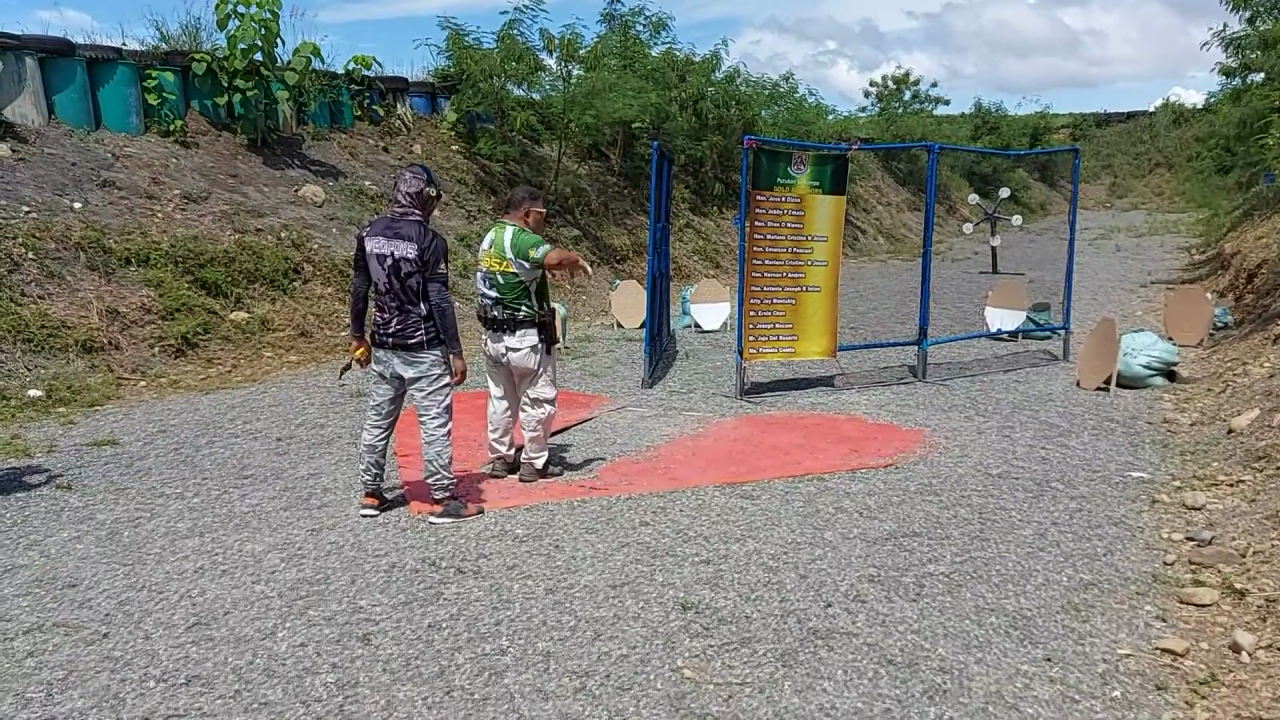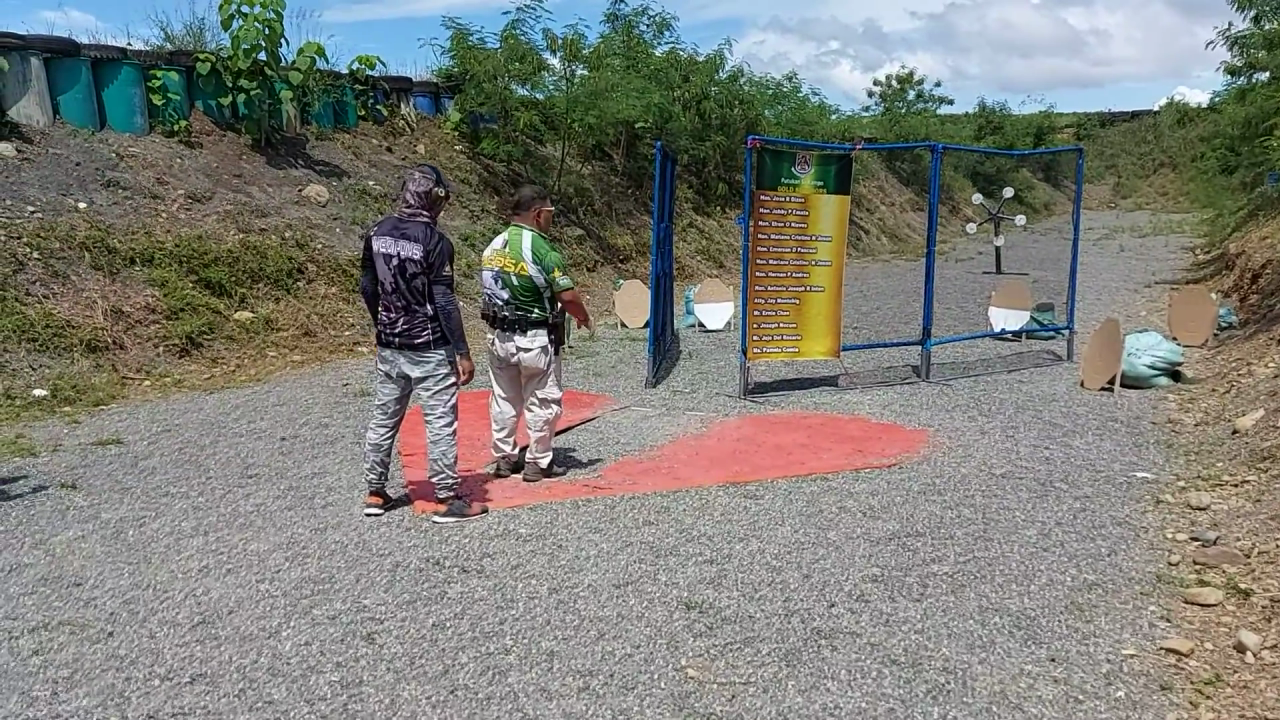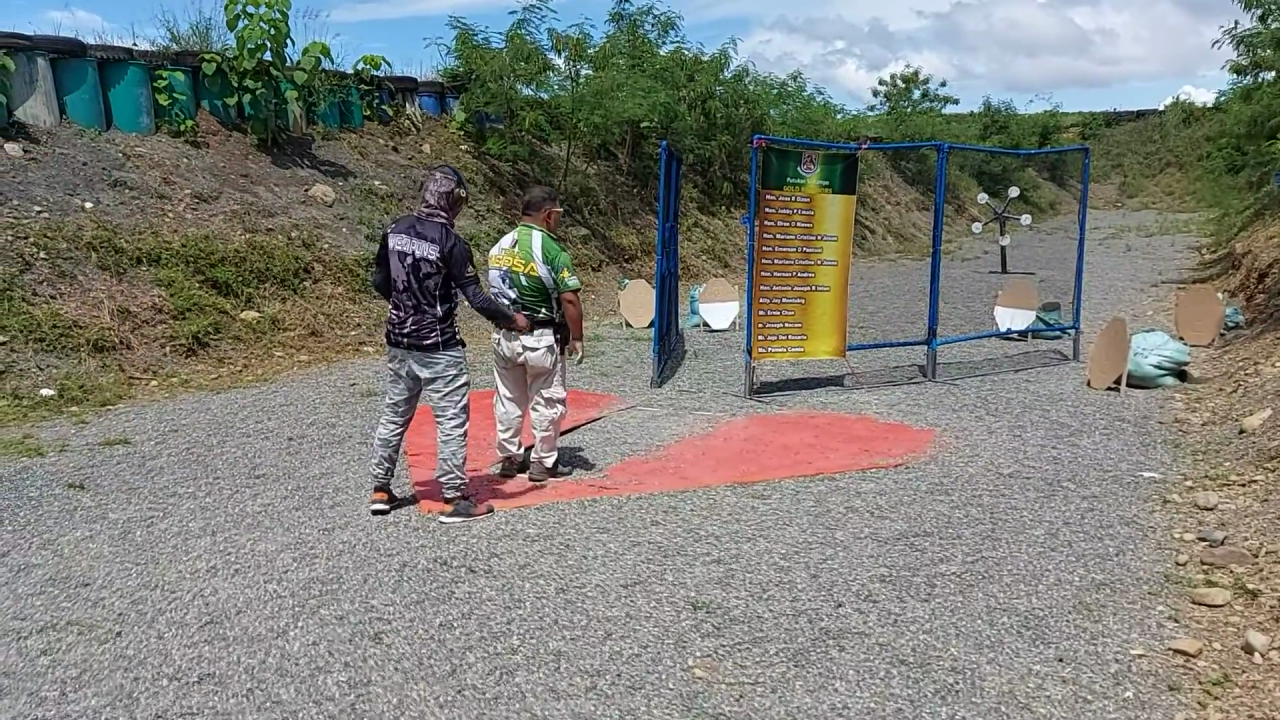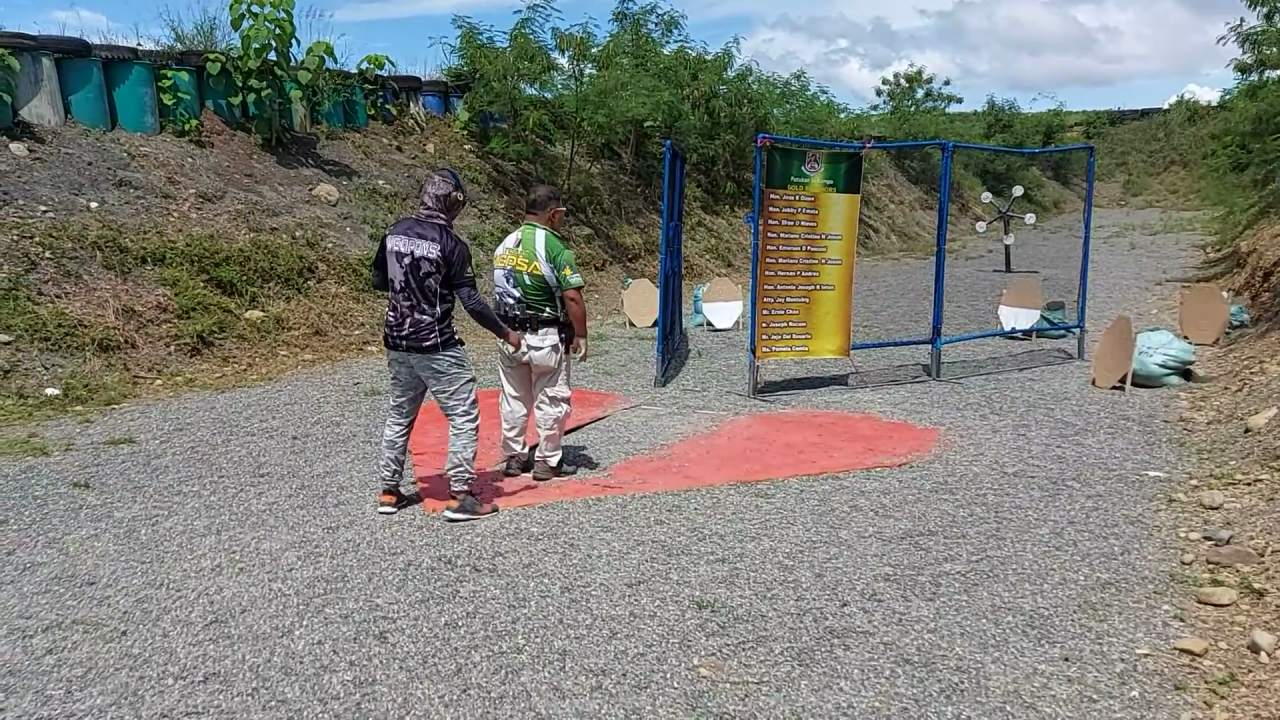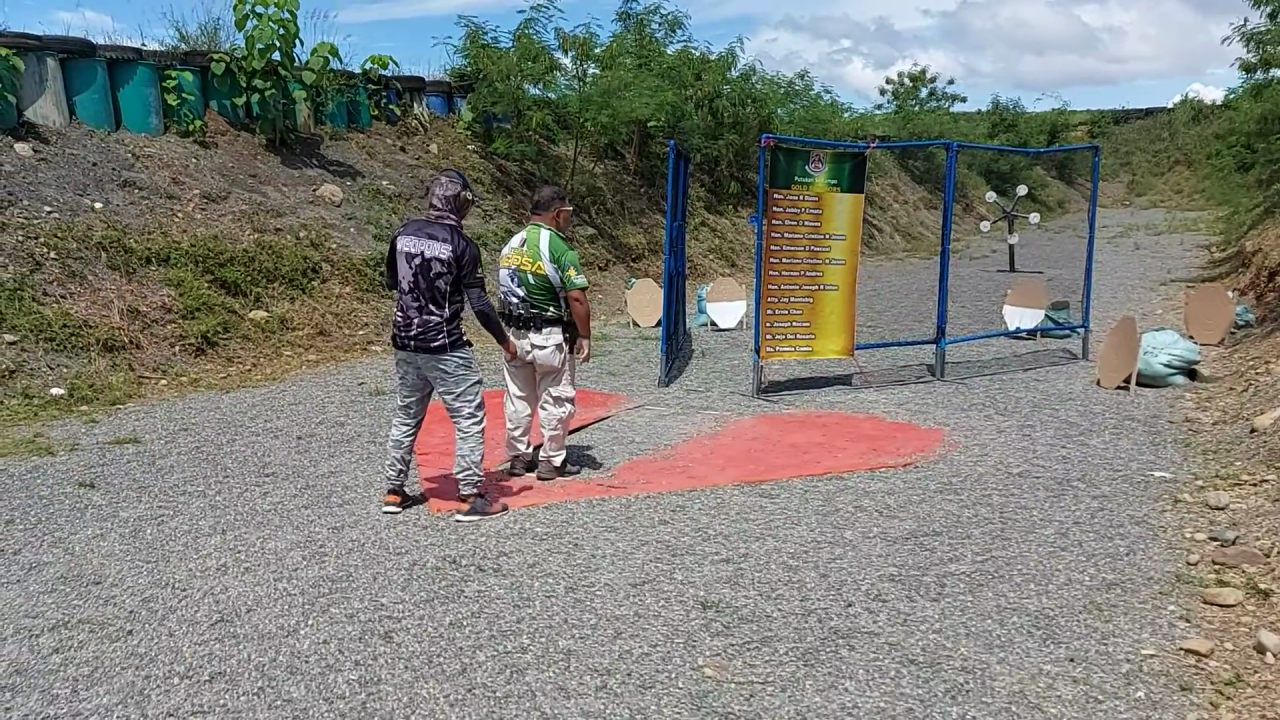
dt=0.4s
person 1, frame 1
left shoulder: (370, 233)
right shoulder: (429, 240)
left elbow: (359, 288)
right elbow: (439, 301)
left wrist: (358, 335)
right wrist: (456, 352)
left hip: (384, 345)
right hip: (423, 348)
left knee: (378, 419)
right knee: (435, 423)
left ankle: (371, 494)
right ankle: (443, 500)
person 1, frame 2
left shoulder: (378, 232)
right shoulder: (435, 241)
left elbow: (368, 288)
right elbow: (444, 303)
right wrist: (462, 353)
left hip: (389, 345)
right hip: (429, 347)
left knee: (383, 418)
right knee: (440, 421)
left ankle: (375, 493)
right ankle: (447, 499)
person 1, frame 3
left shoulder: (395, 230)
right shoulder: (450, 243)
left elbow: (380, 282)
right elbow: (477, 299)
right wrist: (512, 320)
left hip: (400, 343)
right hip: (439, 347)
left knee: (394, 415)
right knee: (451, 421)
left ankle: (380, 490)
right ankle: (455, 500)
person 1, frame 4
left shoulder: (395, 232)
right shoulder: (450, 244)
left elbow: (378, 281)
right elbow: (472, 301)
right wrist: (505, 333)
left hip: (398, 343)
right hip: (437, 346)
left knee: (399, 416)
right knee: (463, 416)
left ankle: (389, 492)
right ankle: (461, 497)
person 1, frame 5
left shoulder: (404, 233)
right shoulder: (461, 245)
left elbow: (391, 281)
right elbow: (480, 304)
right wrist: (504, 340)
left hip: (406, 344)
right hip: (445, 347)
left knee: (406, 416)
right knee: (469, 419)
left ankle: (394, 491)
right ankle: (471, 498)
person 2, frame 1
left shoulder: (489, 240)
right shoulder: (523, 238)
right elbow: (554, 258)
right wrist: (577, 260)
left hip: (493, 336)
right hip: (526, 337)
left knee: (500, 399)
right knee: (537, 401)
left ankle: (499, 459)
right ankle: (534, 463)
person 2, frame 2
left shoulder: (495, 245)
right shoulder: (541, 249)
right elbow: (568, 296)
right wrist: (583, 317)
left hip: (499, 337)
right hip: (535, 339)
left knee: (504, 400)
right knee: (542, 402)
left ankle: (504, 459)
right ankle: (538, 463)
person 2, frame 3
left shoulder: (500, 245)
right shoulder: (550, 249)
left elbow: (495, 289)
right elbow: (569, 299)
right wrist: (576, 337)
left hip: (504, 335)
right hip: (540, 338)
left knee: (508, 399)
right knee: (547, 402)
left ankle: (509, 459)
right ankle: (543, 463)
person 2, frame 4
left shoulder: (505, 245)
right shoulder: (554, 246)
left elbow: (500, 289)
right elbow: (572, 296)
right wrist: (581, 334)
right hip: (545, 337)
left knee: (513, 398)
right knee: (552, 401)
left ankle: (513, 458)
right ankle: (548, 462)
person 2, frame 5
left shoulder: (512, 244)
right shoulder: (558, 247)
left elbow: (507, 288)
right elbow: (576, 297)
right wrist: (584, 336)
left hip: (514, 333)
right hip: (550, 336)
left knee: (518, 398)
right knee: (556, 401)
left ankle: (518, 458)
right ankle: (552, 462)
